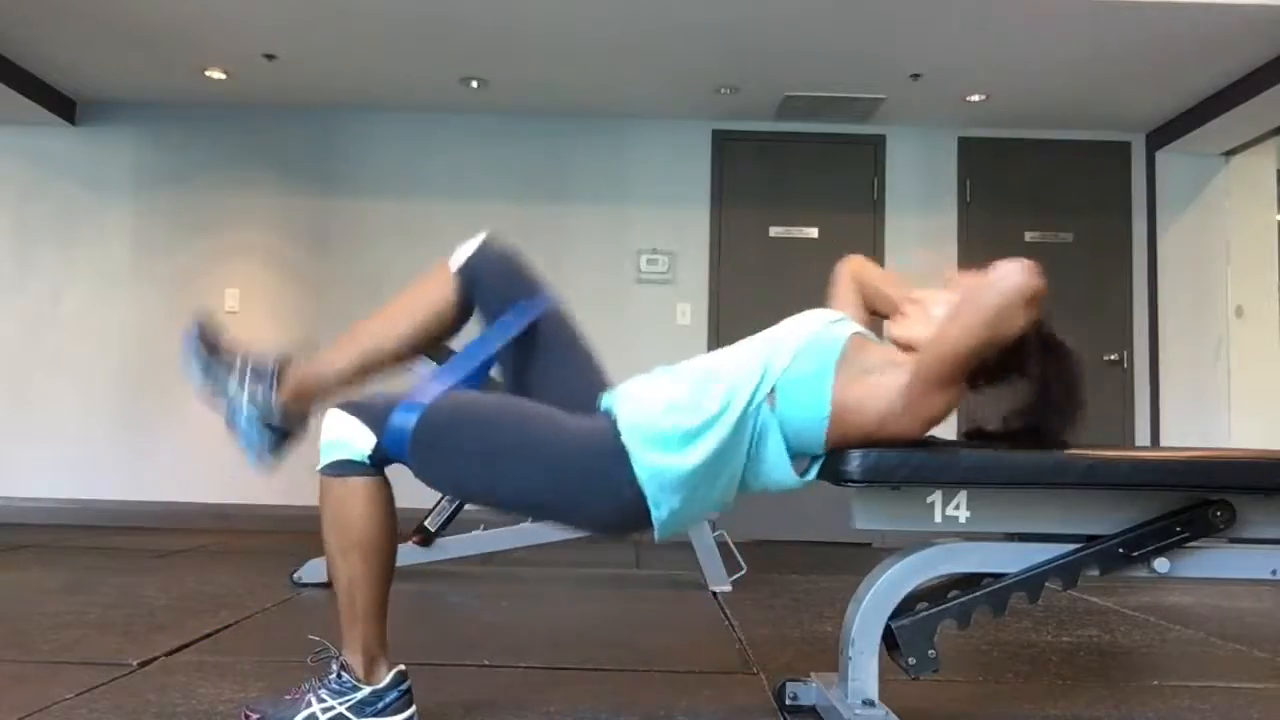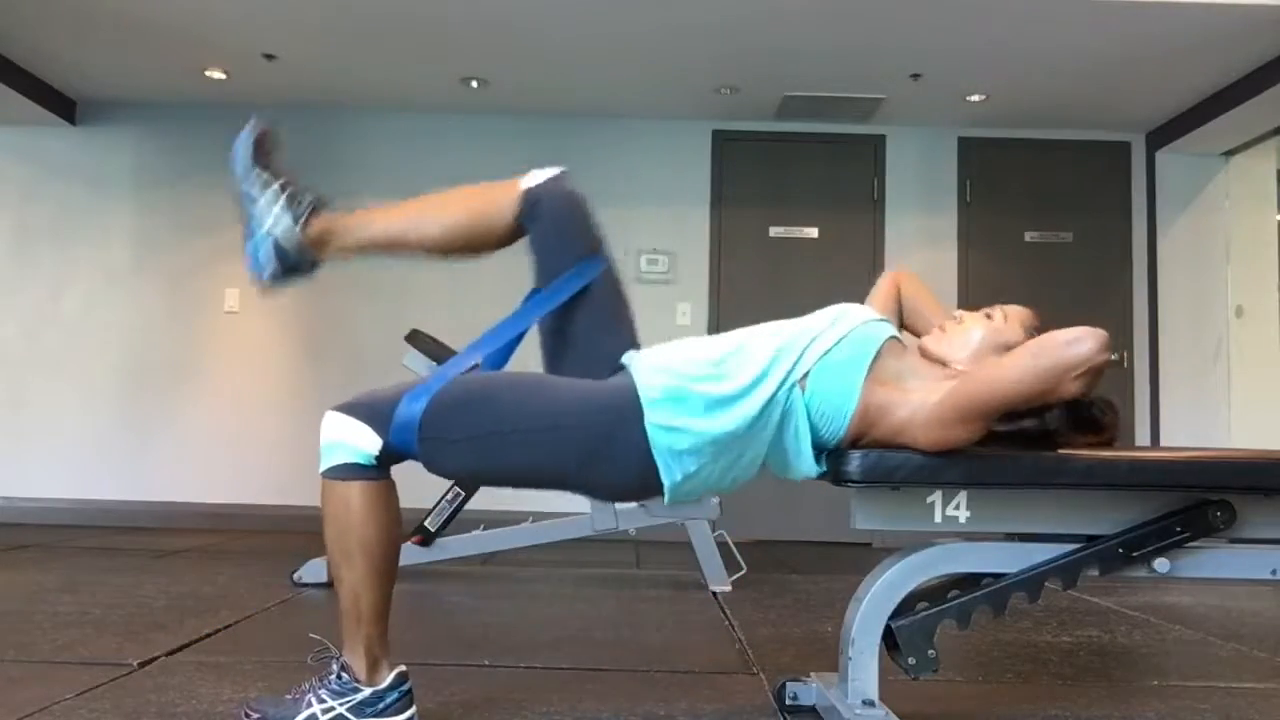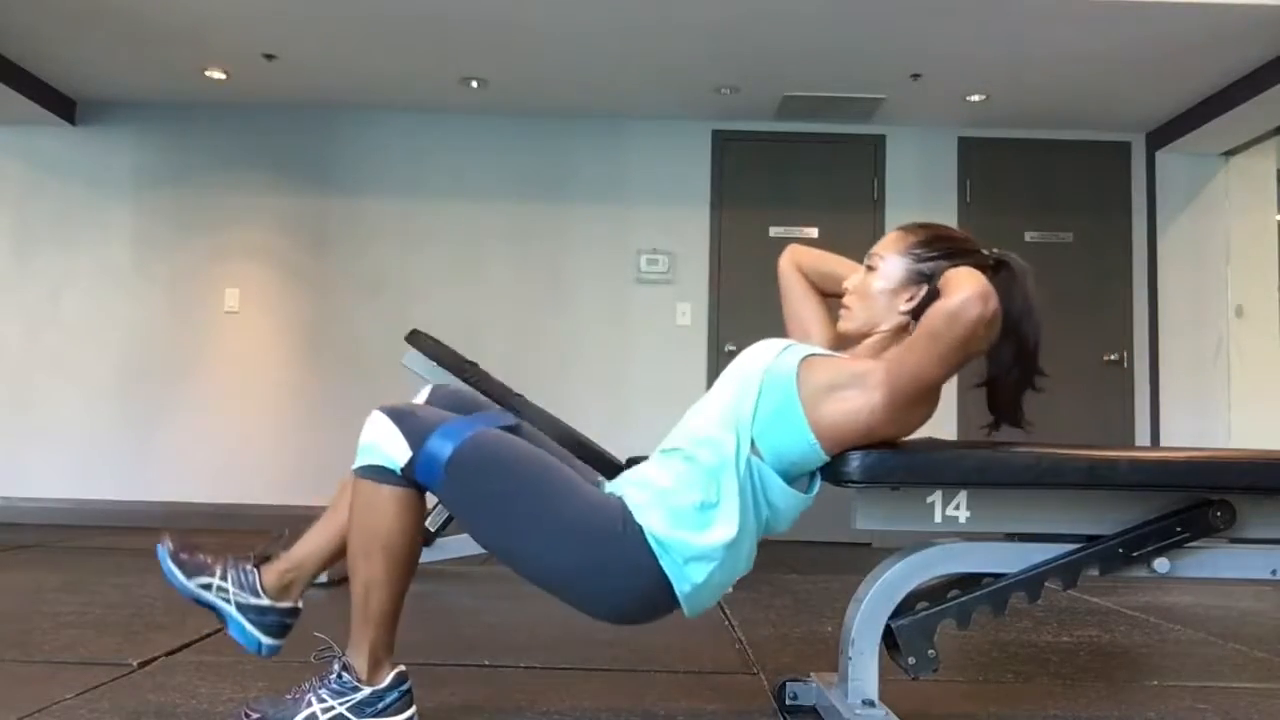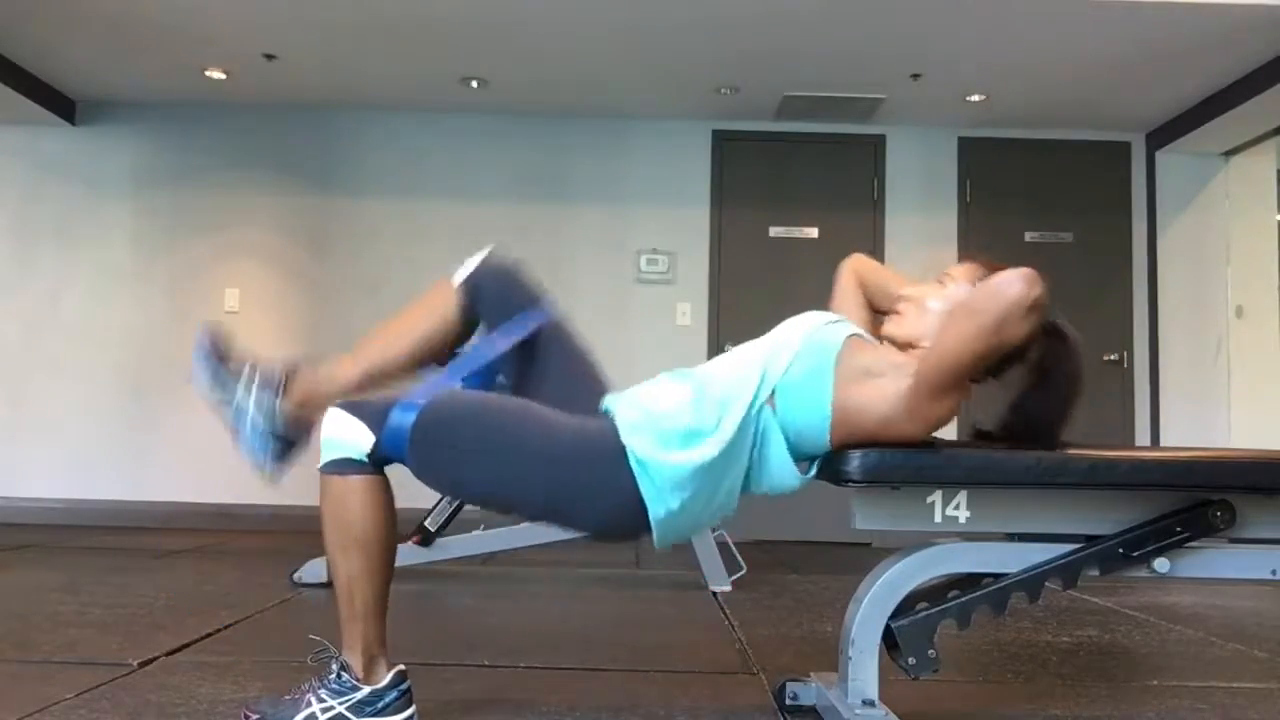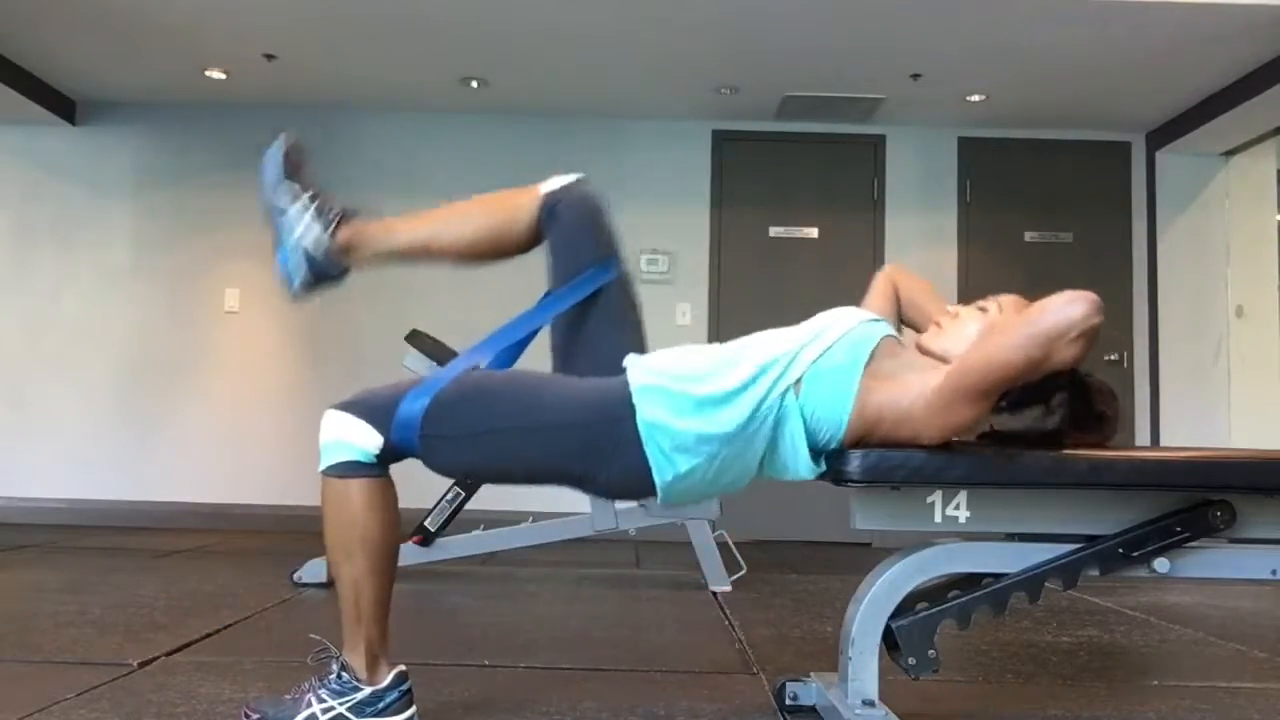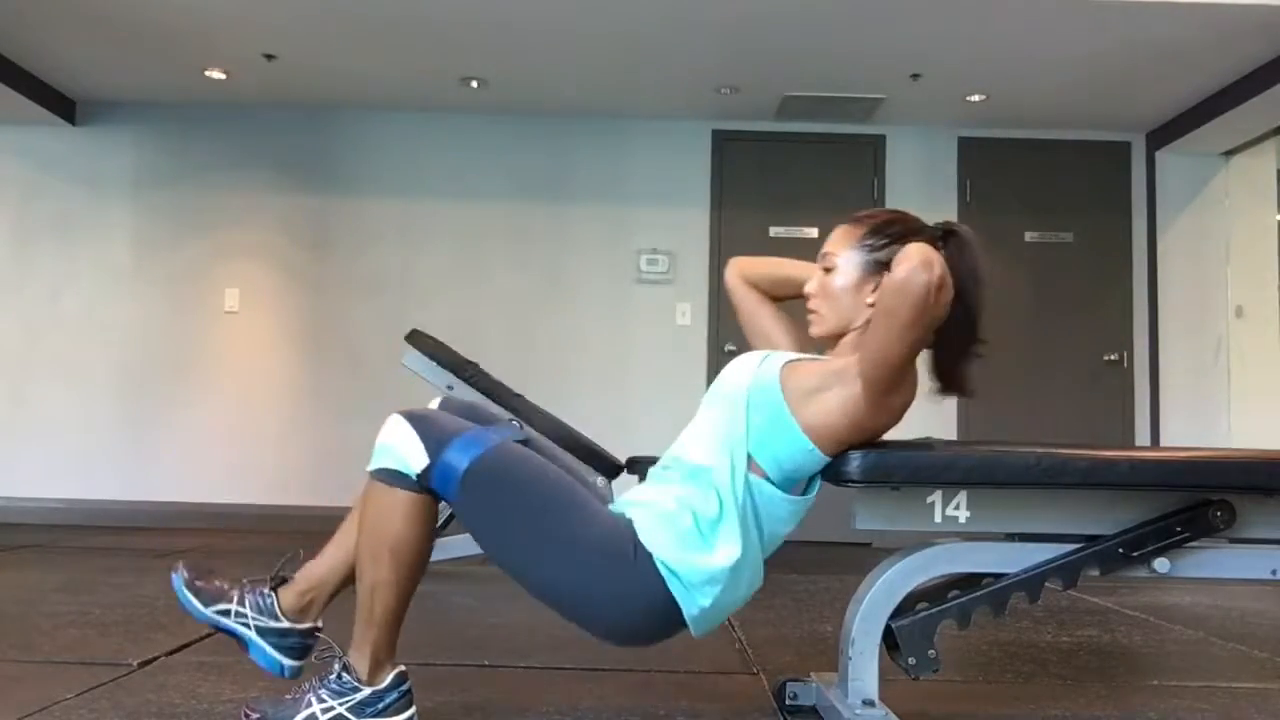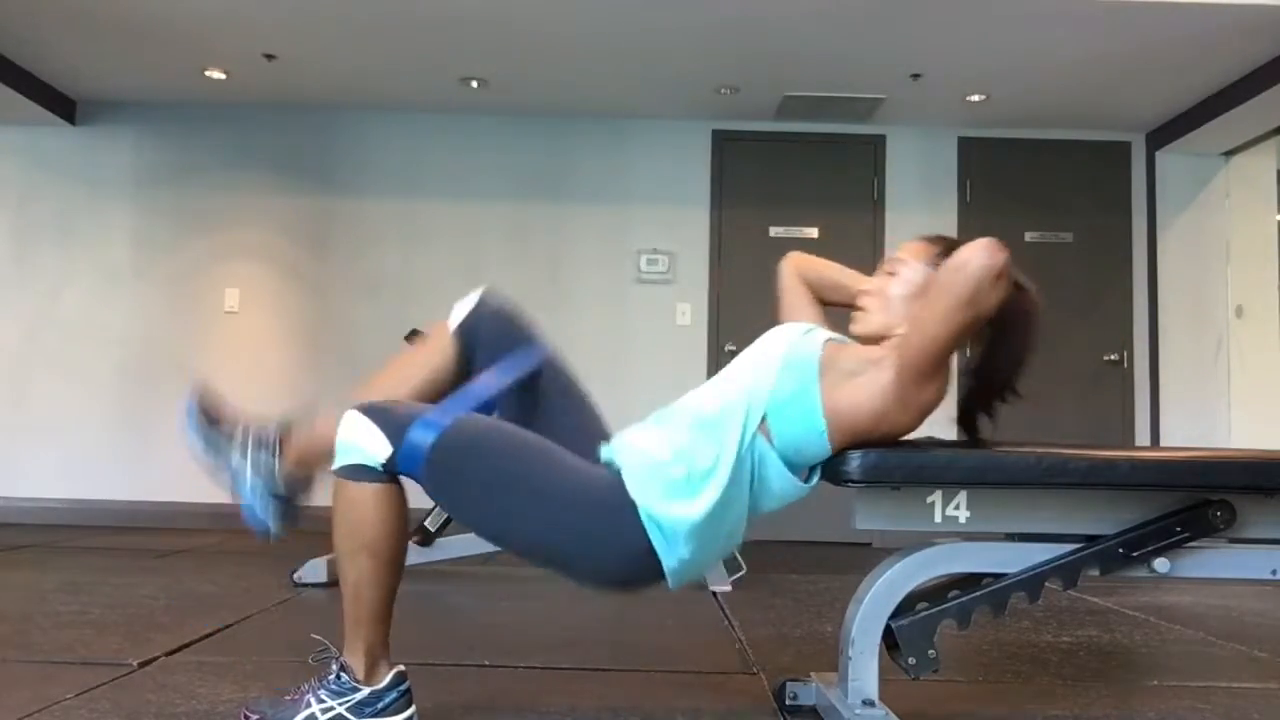
dt=0.7s
person 1, frame 1
left shoulder: (908, 393)
right shoulder: (870, 355)
left elbow: (1015, 281)
right elbow: (849, 269)
left wrist: (935, 318)
right wrist: (916, 308)
left hip: (620, 468)
right hip: (614, 425)
left knee: (356, 431)
right knee: (484, 266)
right ankle: (283, 399)
person 1, frame 2
left shoulder: (936, 408)
right shoulder: (911, 365)
left elbow: (1087, 347)
right elbow: (893, 279)
left wrist: (992, 347)
right wrist: (945, 325)
left hip: (632, 432)
right hip: (628, 388)
left knee: (356, 432)
right knee: (547, 198)
right ankle: (312, 235)
person 1, frame 3
left shoulder: (883, 394)
right shoulder: (833, 362)
left elbow: (973, 306)
right elbow: (793, 258)
left wrist: (963, 271)
right wrist: (881, 273)
left hip: (637, 558)
right hip: (628, 518)
left knee: (397, 436)
right knee: (438, 409)
right ankle: (270, 592)
person 1, frame 4
left shoulder: (918, 391)
right shoulder: (871, 356)
left elbow: (1021, 290)
right elbow: (853, 266)
left wrist: (965, 300)
right wrist: (915, 300)
left hip: (627, 472)
right hip: (623, 434)
left knee: (356, 427)
right knee: (490, 280)
right ankle: (291, 403)
person 1, frame 5
left shoulder: (943, 403)
right shoulder: (896, 348)
left elbow: (1080, 312)
right elbow: (893, 273)
left wrist: (1002, 331)
right wrist: (945, 308)
left hip: (636, 428)
right hip: (637, 391)
left knee: (354, 431)
right knee: (569, 204)
right ankle: (338, 245)
person 1, frame 6
left shoulder: (867, 387)
right shoulder: (811, 370)
left elbow: (923, 269)
right elbow: (738, 271)
left wrist: (890, 268)
right wrist: (830, 273)
left hip: (646, 576)
right hip: (636, 540)
left knee: (418, 442)
right knee: (442, 424)
right ankle: (289, 611)
person 1, frame 7
left shoulder: (898, 385)
right shoulder: (843, 360)
left elbow: (986, 261)
right elbow: (793, 263)
left wrist: (928, 294)
right wrist: (876, 298)
left hip: (629, 515)
right hip: (621, 474)
left knee: (370, 431)
right knee: (479, 316)
right ankle: (283, 467)
